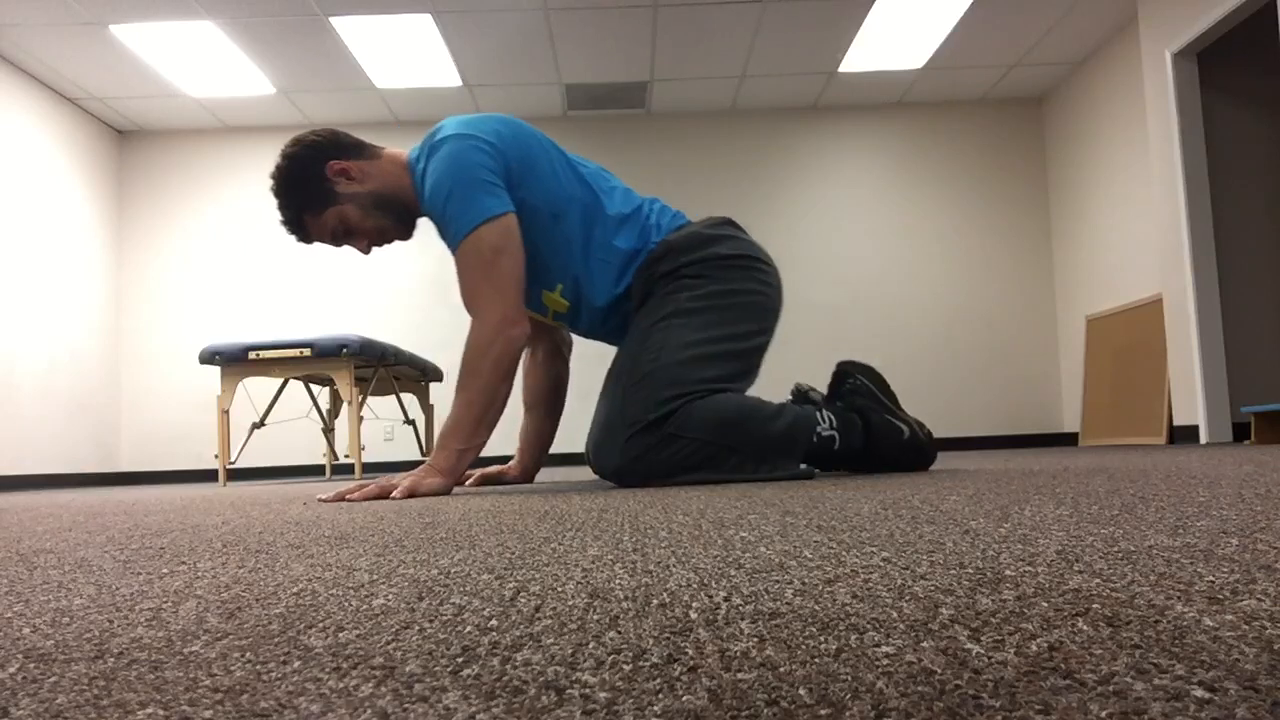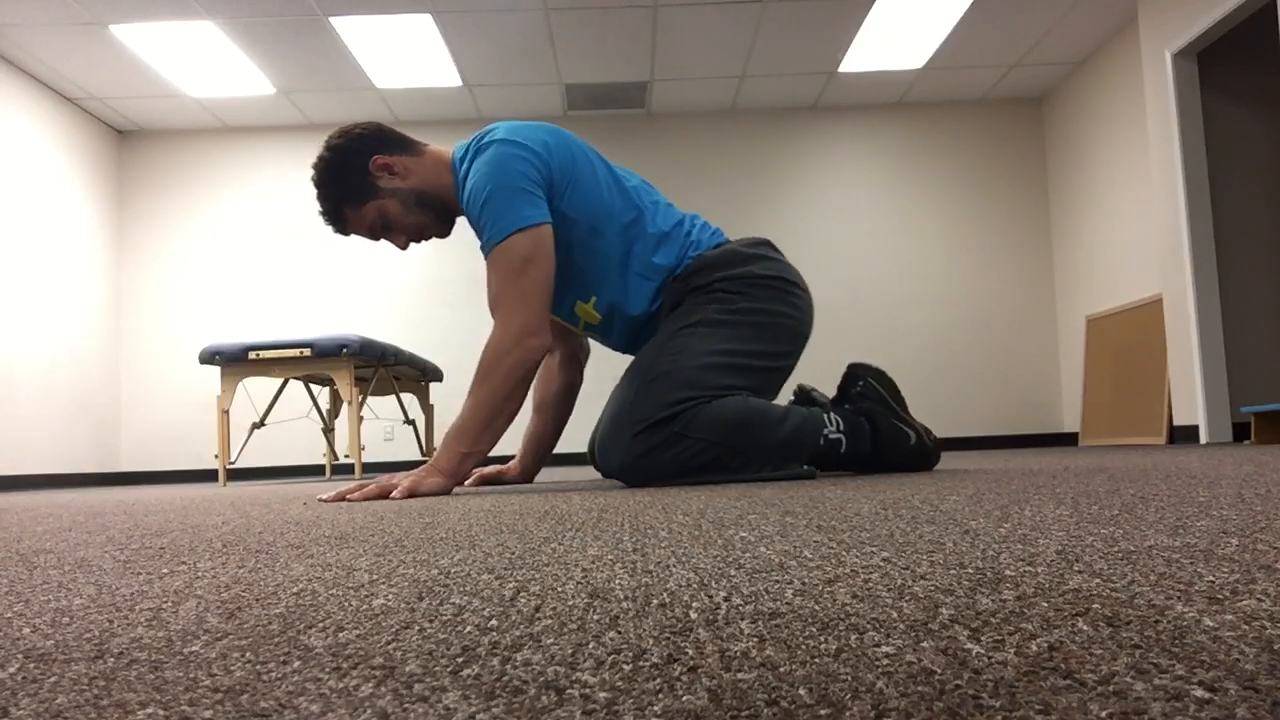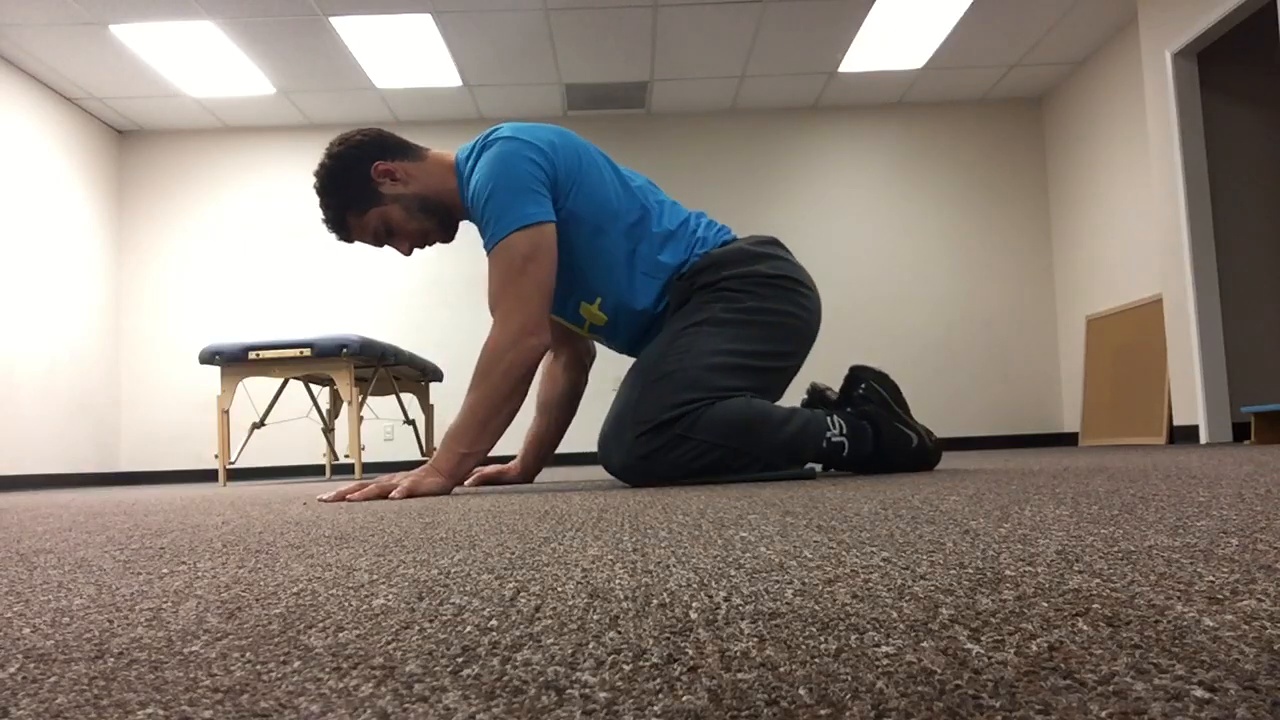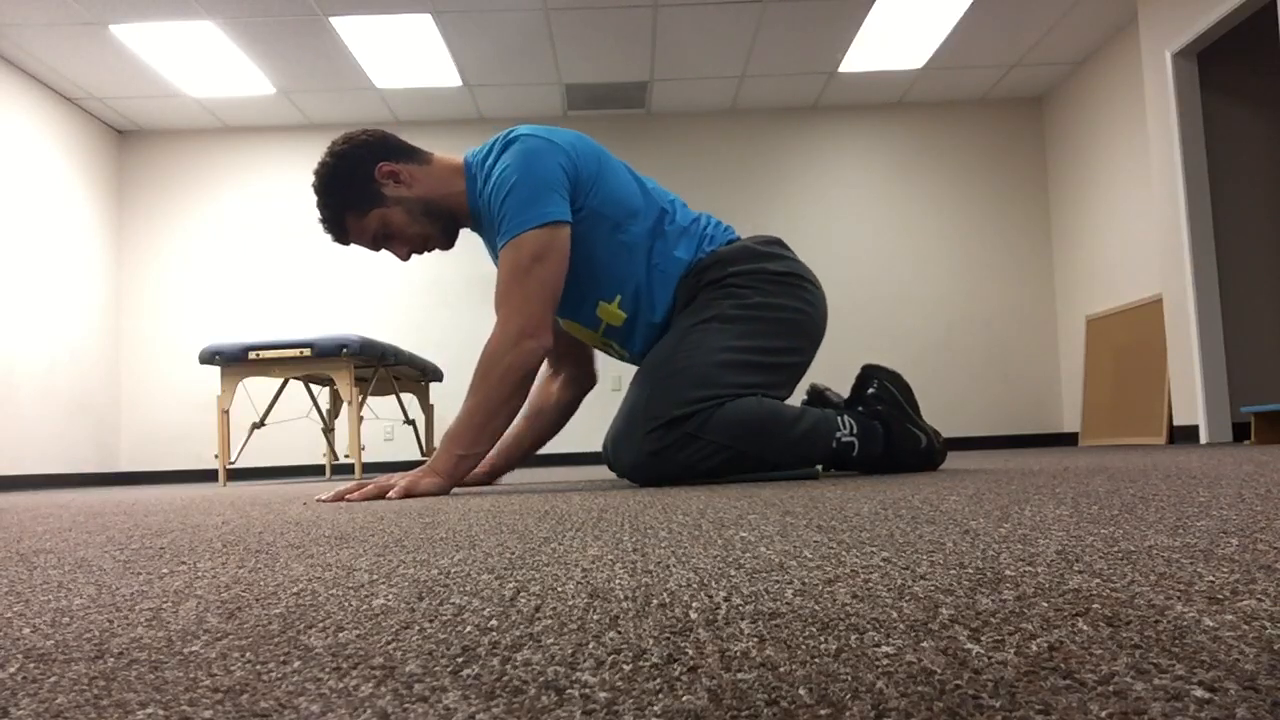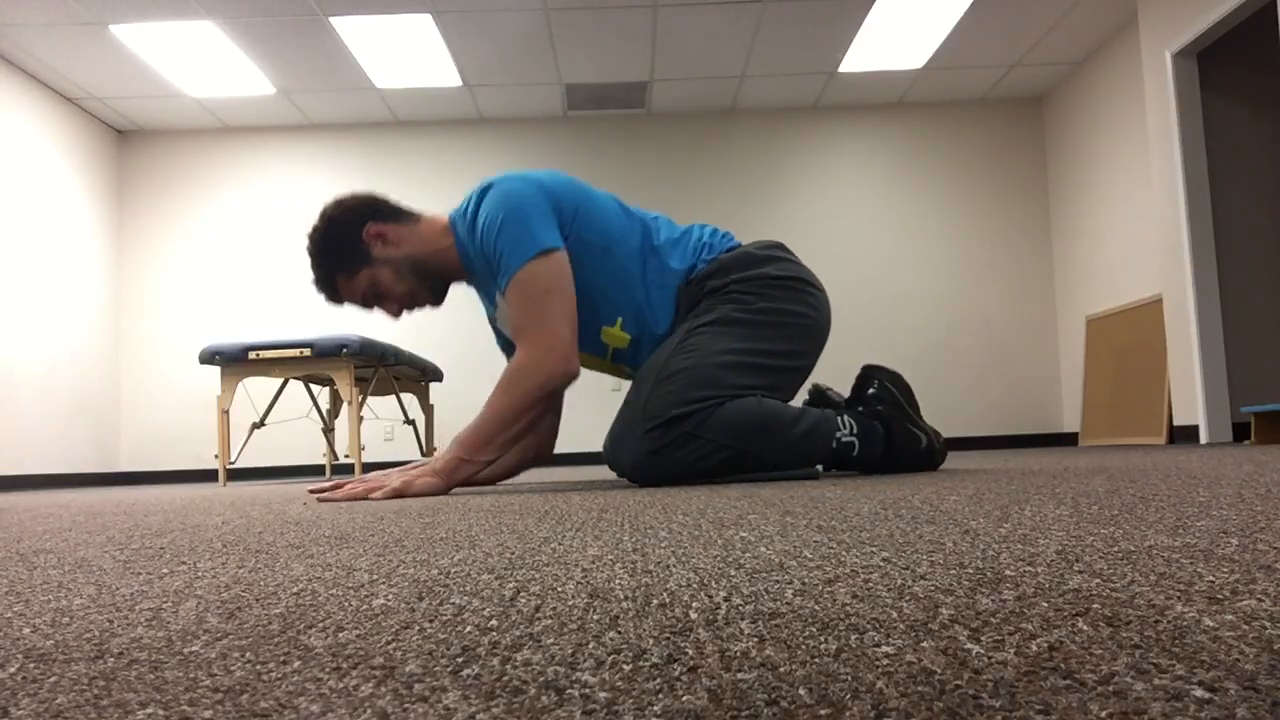
dt=0.4s
person 1, frame 1
left shoulder: (454, 158)
right shoulder: (456, 180)
left elbow: (501, 327)
right elbow: (545, 340)
left wrist: (443, 466)
right wrist: (526, 462)
left hip: (709, 277)
right hip: (688, 287)
left knee: (633, 447)
right knee: (620, 452)
left ankle: (847, 426)
right ankle: (821, 420)
person 1, frame 2
left shoulder: (497, 162)
right shoulder: (495, 183)
left elbow: (523, 336)
right elbow: (564, 347)
left wrist: (446, 466)
right wrist: (526, 464)
left hip: (738, 292)
right hip: (729, 299)
left knee: (636, 445)
right knee: (622, 450)
left ankle: (852, 429)
right ankle: (836, 421)
person 1, frame 3
left shoulder: (502, 161)
right shoulder: (499, 193)
left elbow: (521, 336)
right elbow: (568, 352)
left wrist: (445, 467)
right wrist: (526, 464)
left hip: (746, 292)
right hip: (722, 301)
left knee: (638, 447)
right knee: (638, 447)
left ankle: (854, 431)
right ankle: (833, 420)
person 1, frame 4
left shoulder: (519, 163)
right shoulder: (501, 225)
left elbow: (524, 338)
right elbow: (571, 373)
left wrist: (444, 468)
right wrist: (491, 462)
left hip: (753, 292)
right hip: (714, 309)
left knee: (650, 447)
right knee: (635, 453)
left ankle: (863, 430)
right ankle: (834, 419)
person 1, frame 5
left shoulder: (502, 209)
right shoulder: (493, 277)
left elbow: (551, 360)
right elbow: (534, 435)
left wrist: (442, 469)
right wrist: (438, 468)
left hip: (761, 293)
right hip: (724, 311)
left knee: (652, 448)
right knee: (635, 453)
left ankle: (865, 431)
right ankle: (837, 417)
